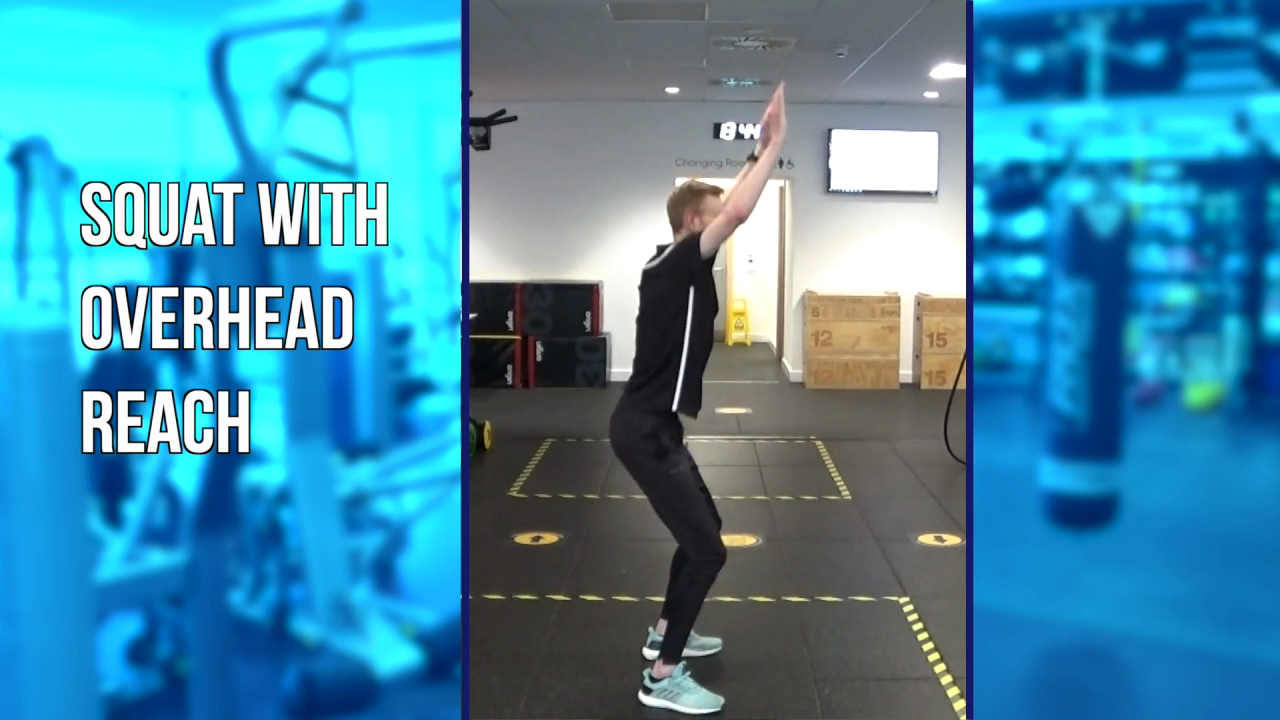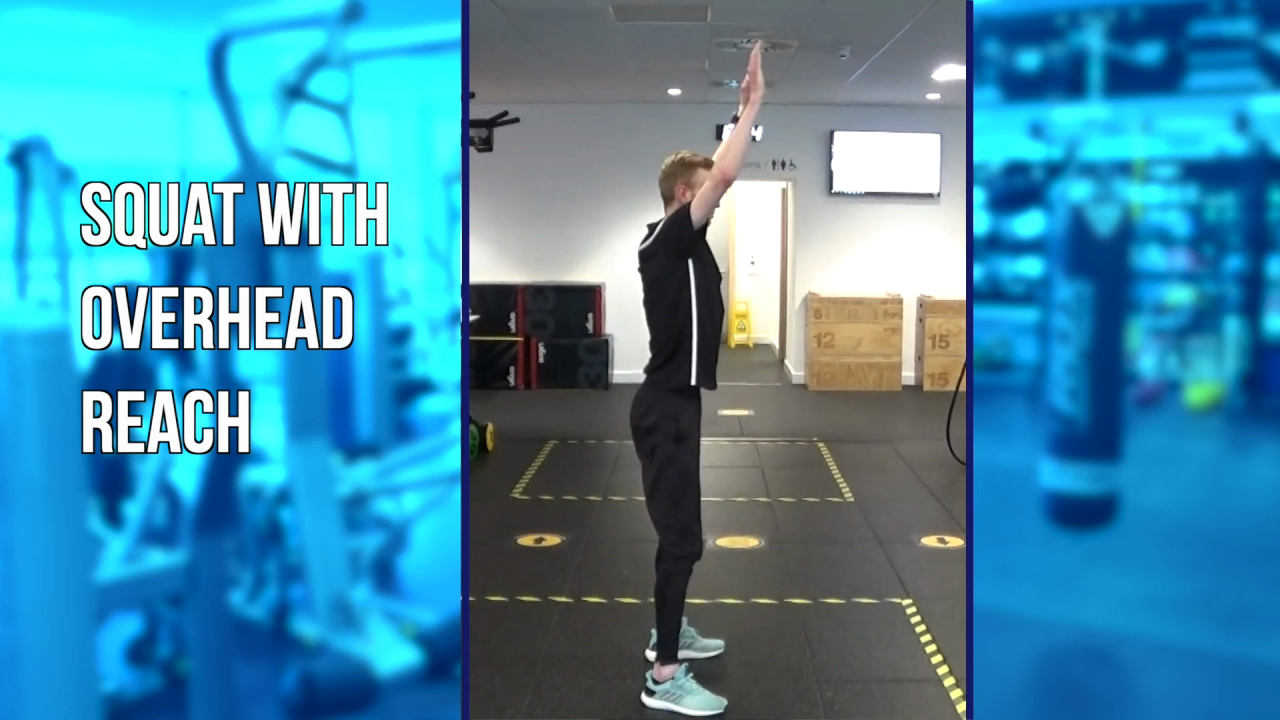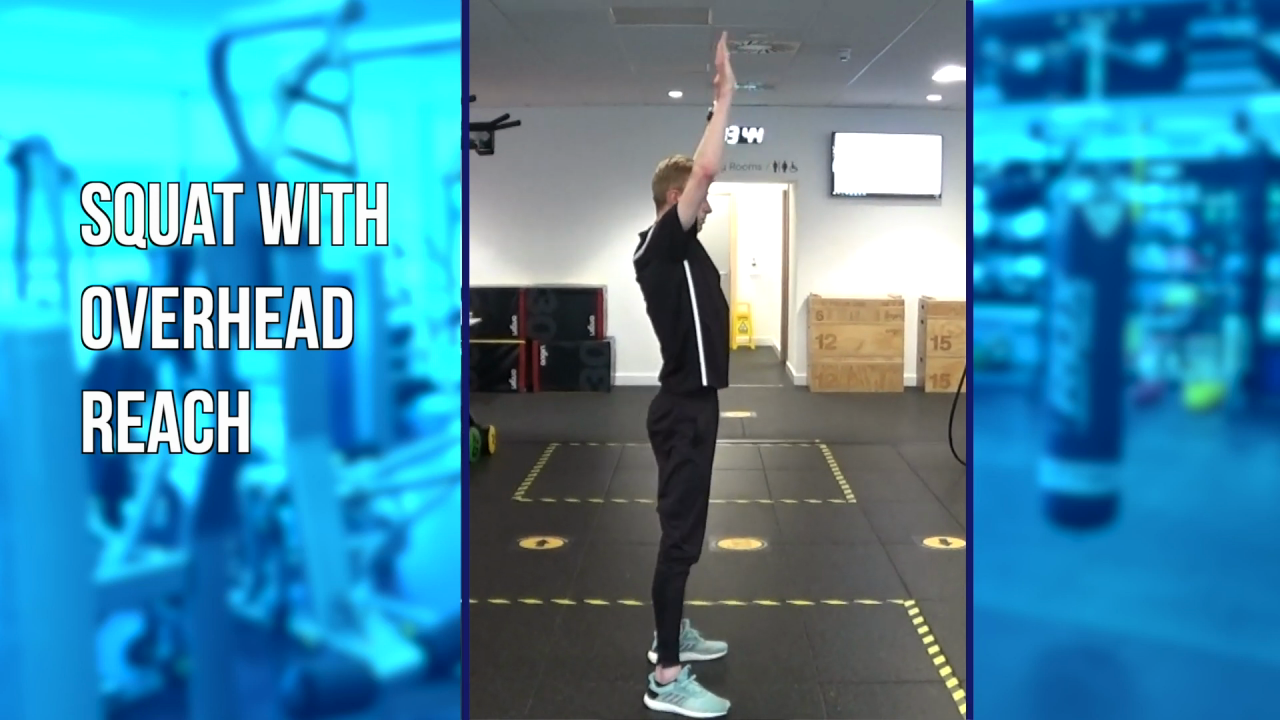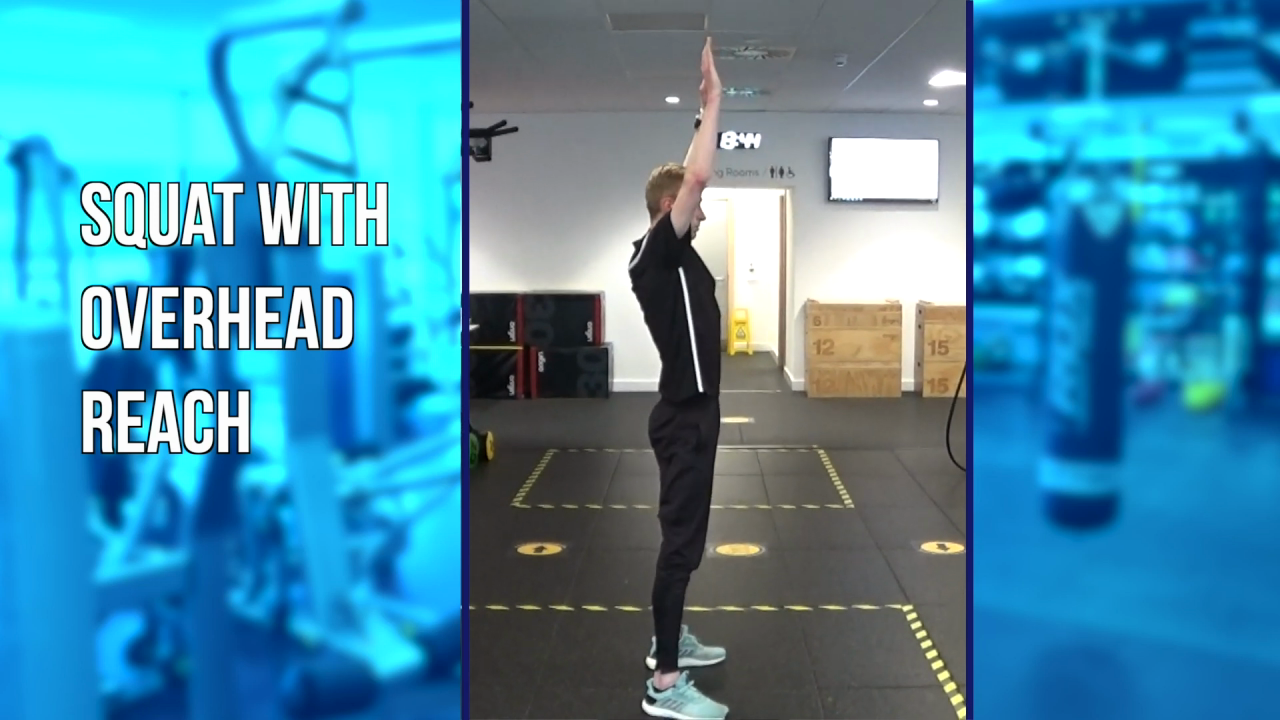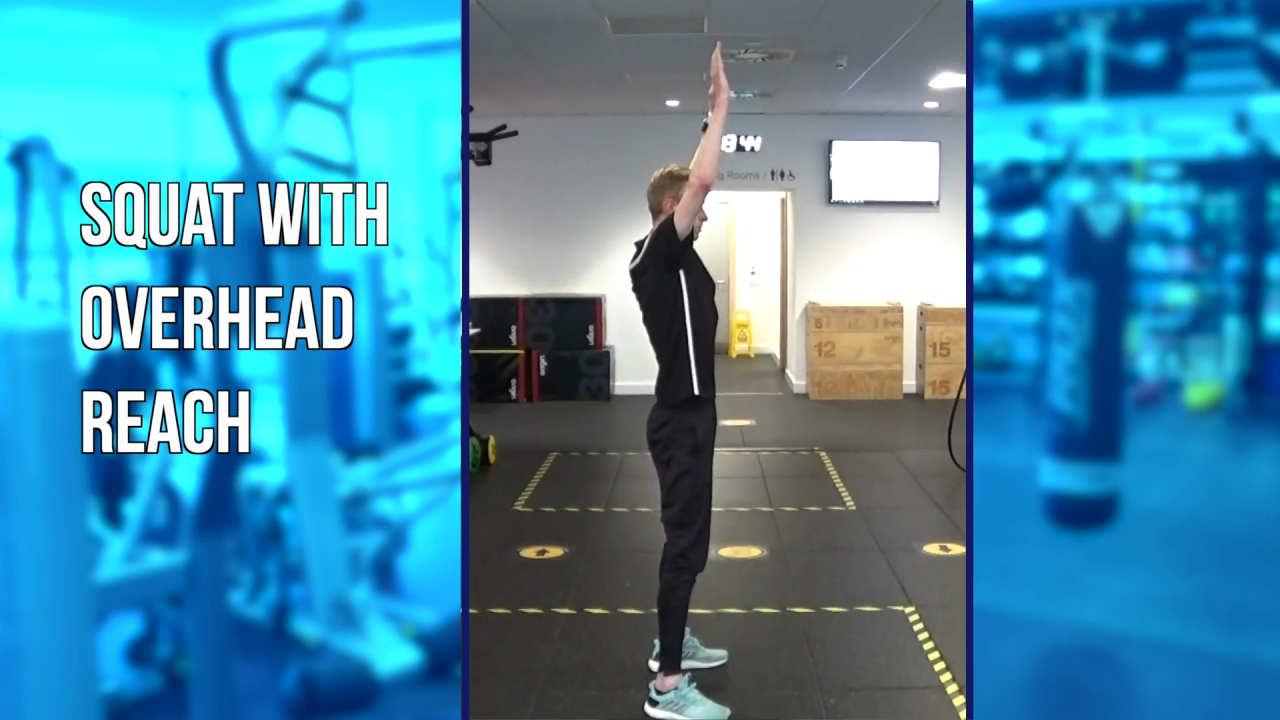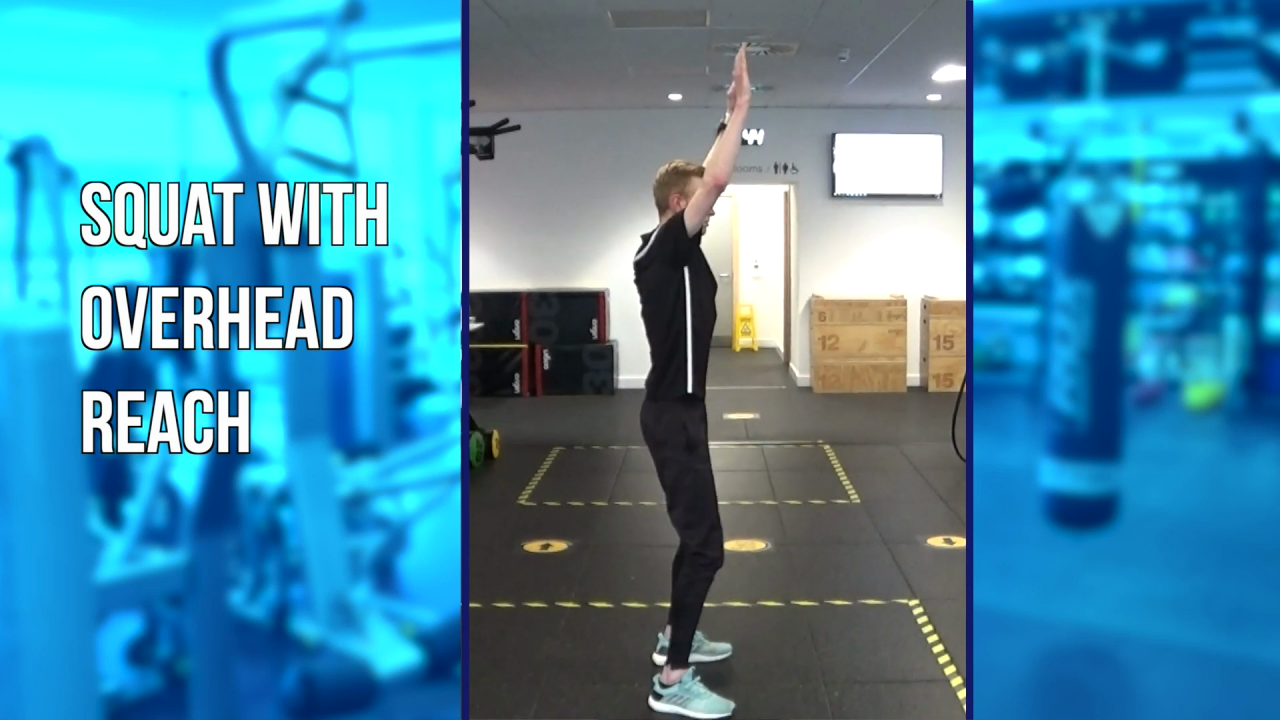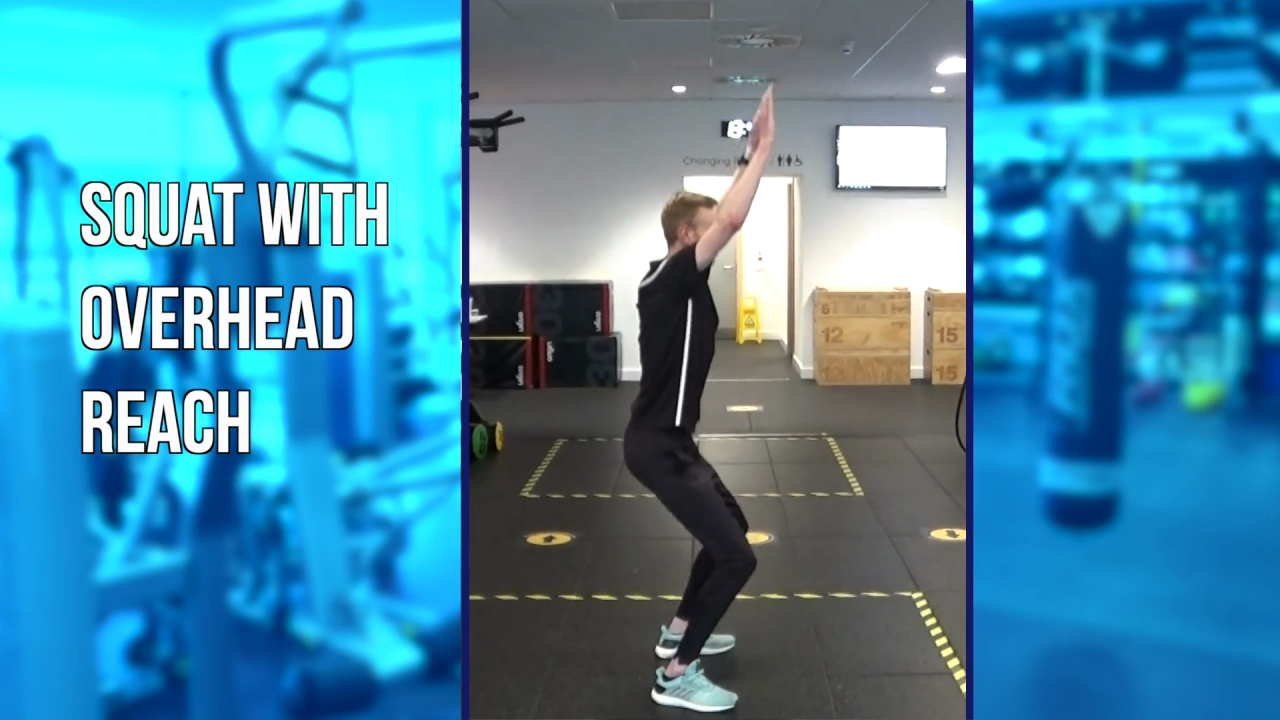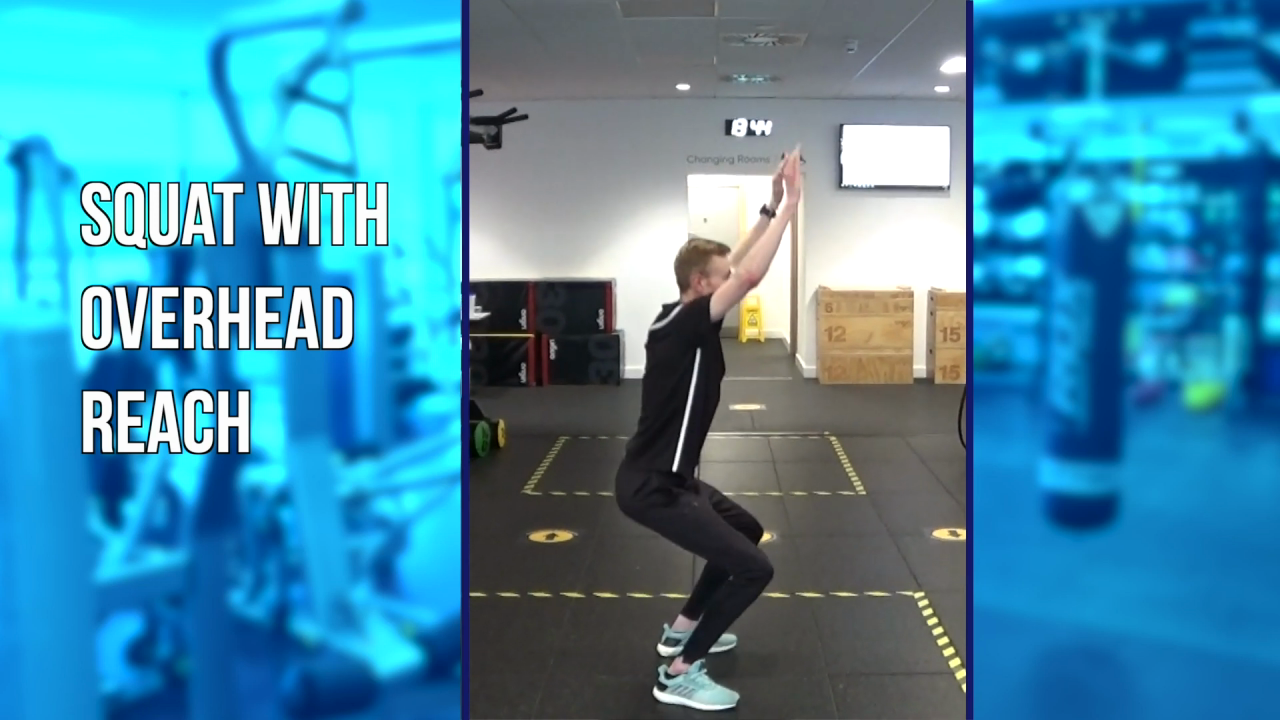
dt=0.3s
person 1, frame 1
left shoulder: (680, 267)
right shoulder: (674, 265)
left elbow: (727, 208)
right elbow: (737, 214)
left wrist: (760, 153)
right wrist: (772, 149)
left hip: (656, 426)
right hip: (647, 431)
left knee: (701, 529)
right knee: (705, 547)
left ankle: (666, 629)
person 1, frame 2
left shoulder: (674, 241)
right shoulder: (670, 239)
left elbow: (717, 173)
right elbow: (725, 173)
left wrist: (745, 113)
right wrist: (751, 107)
left hip: (673, 403)
right hip: (668, 408)
left knee: (681, 532)
right knee: (679, 537)
left ankle: (668, 631)
person 1, frame 3
left shoulder: (674, 248)
right shoulder: (662, 246)
left elbow: (700, 171)
right elbow: (706, 170)
left wrist: (720, 105)
right wrist: (724, 101)
left hip: (687, 405)
right hip: (685, 410)
left knee: (683, 532)
right knee: (680, 538)
left ankle: (671, 635)
person 1, frame 4
left shoulder: (669, 255)
right shoulder: (657, 252)
left elbow: (692, 180)
right elbow: (696, 177)
left wrist: (709, 113)
right wrist: (711, 106)
left hip: (690, 411)
right hip: (685, 416)
left knee: (684, 538)
right knee: (681, 544)
left ankle: (670, 639)
person 1, frame 5
left shoulder: (669, 256)
right shoulder: (658, 253)
left elbow: (695, 182)
right elbow: (701, 180)
left wrist: (713, 117)
right wrist: (719, 111)
left hip: (686, 413)
right hip: (682, 418)
left knee: (687, 540)
right knee: (685, 546)
left ankle: (671, 642)
person 1, frame 6
left shoulder: (666, 250)
right shoulder: (666, 247)
left elbow: (708, 180)
right elbow: (717, 181)
left wrist: (730, 118)
right wrist: (740, 112)
left hip: (677, 411)
right hip: (674, 416)
left knee: (699, 535)
right knee: (704, 545)
left ankle: (676, 635)
person 1, frame 7
left shoulder: (671, 278)
right shoulder: (673, 278)
left elbow: (720, 216)
right elbow: (731, 220)
left wrist: (749, 155)
right wrist: (762, 151)
left hip: (669, 438)
right hip: (659, 444)
left knee: (731, 529)
right knee: (735, 556)
left ankle: (680, 628)
right ankle: (676, 673)
person 1, frame 8
left shoulder: (683, 319)
right shoulder: (685, 323)
left elbow: (741, 265)
right elbow: (750, 274)
left wrist: (772, 208)
right wrist: (788, 206)
left hip: (665, 476)
right hip: (651, 488)
left knee: (746, 530)
right knee: (753, 567)
left ankle: (683, 626)
right ankle: (679, 673)
